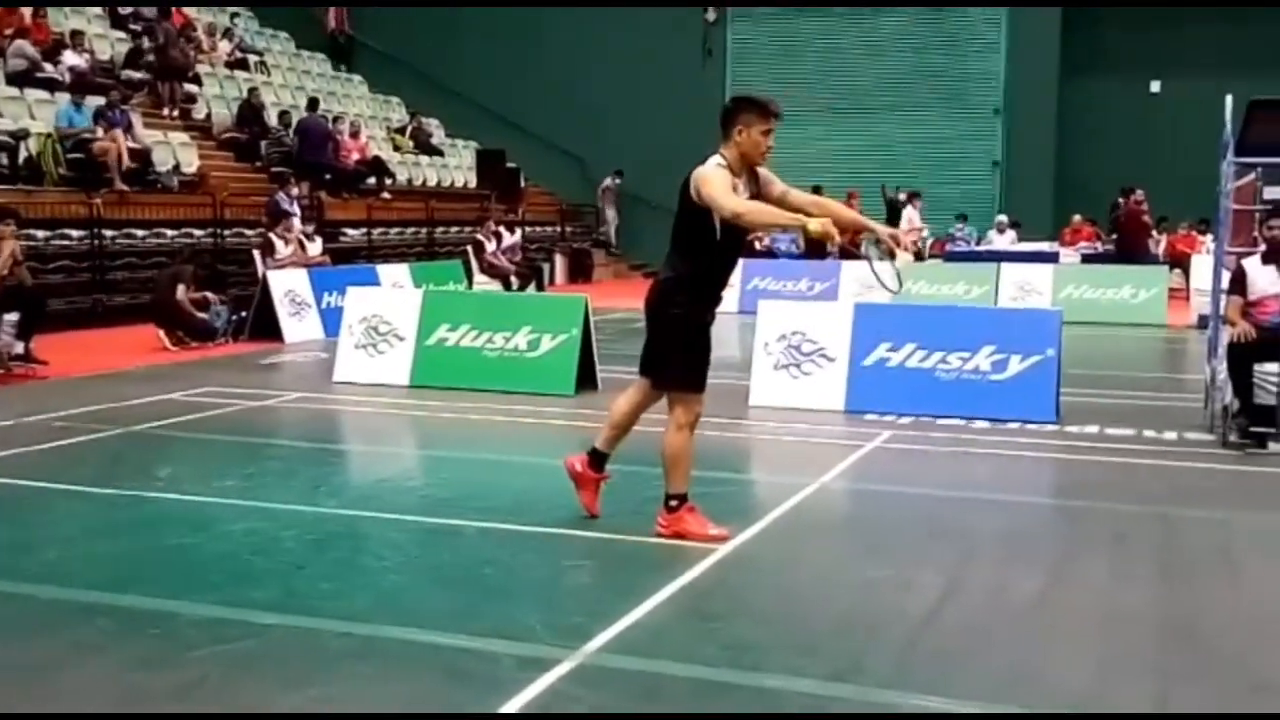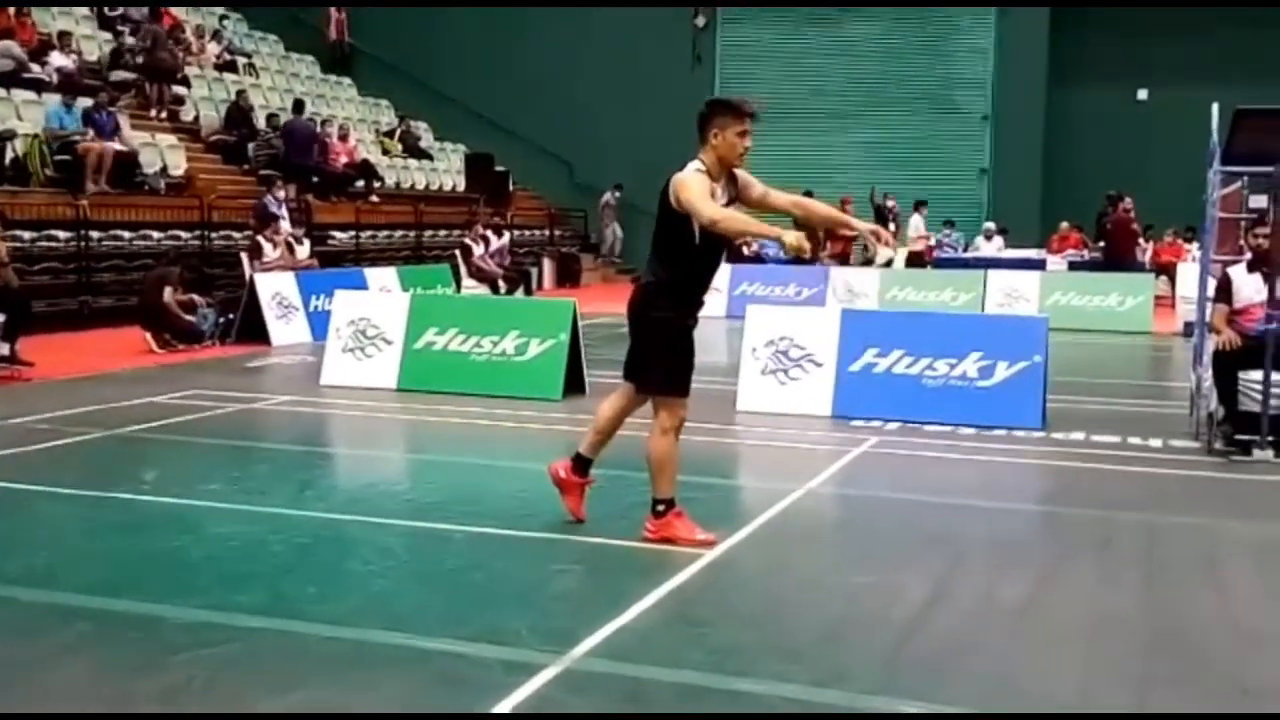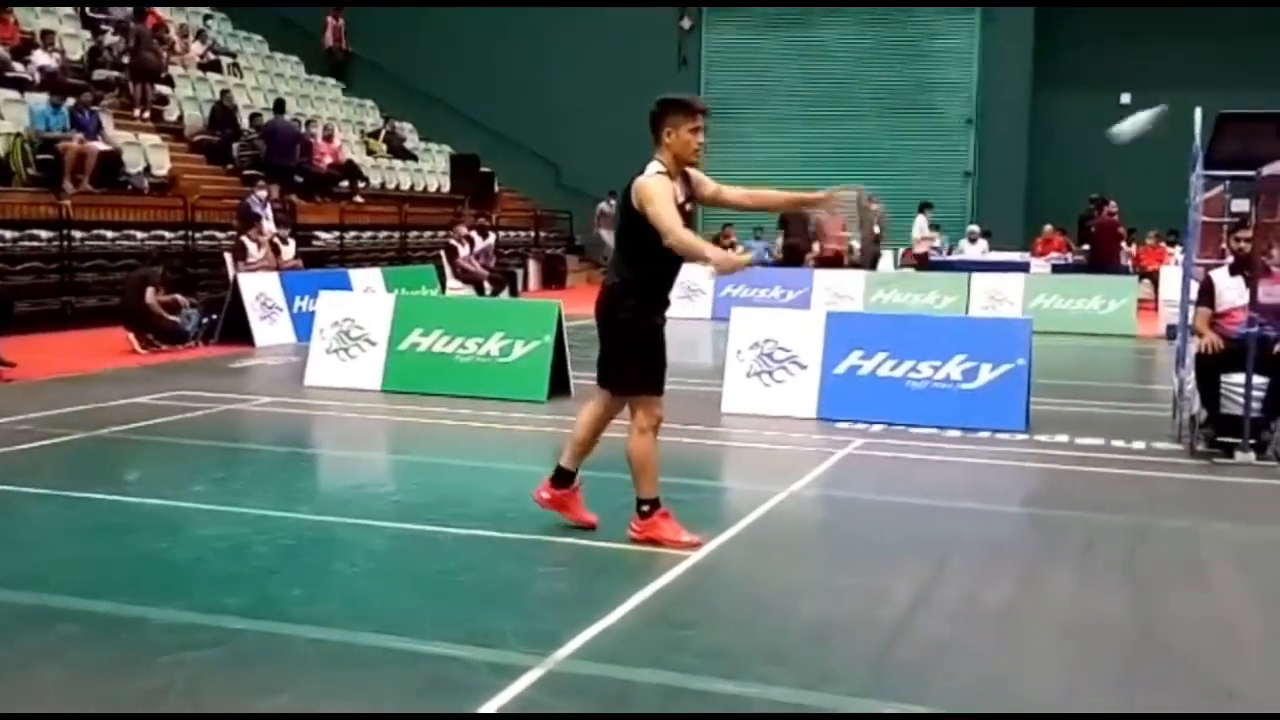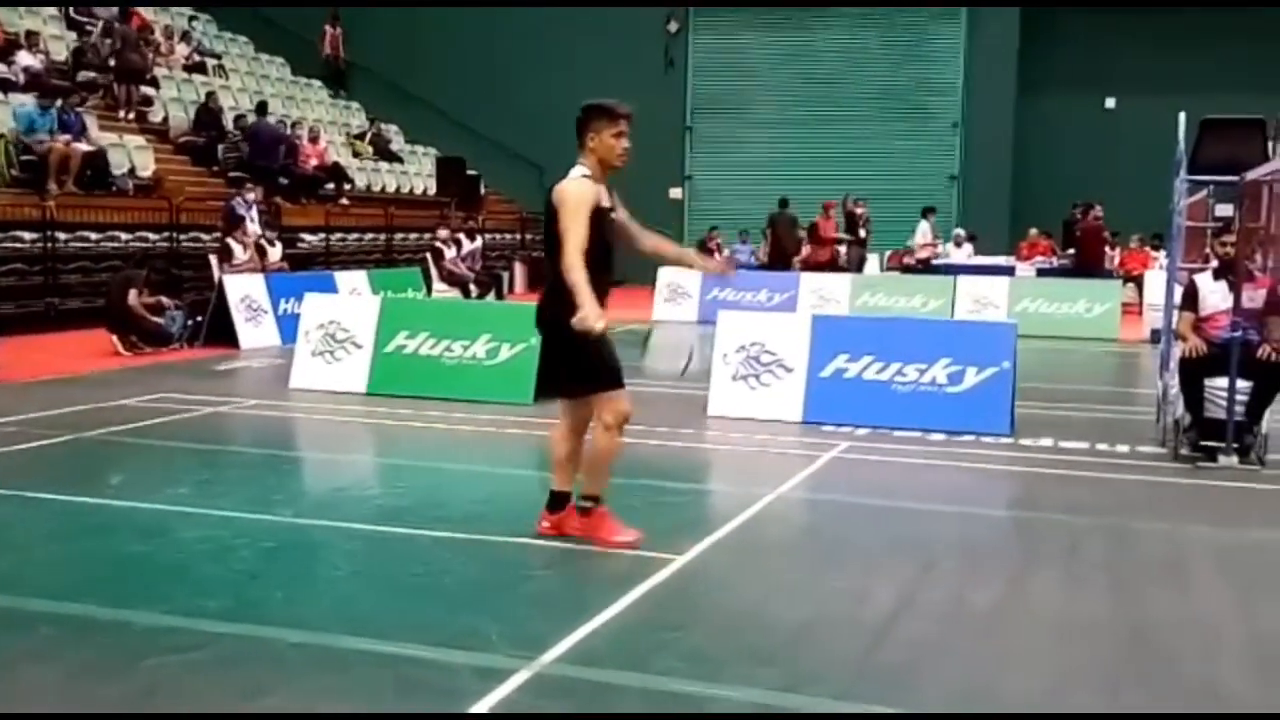
dt=0.3s
person 1, frame 1
left shoulder: (756, 178)
right shoulder: (710, 175)
left elbow: (810, 201)
right elbow: (736, 210)
left wrist: (873, 226)
right wrist: (804, 224)
left hip: (691, 304)
right hip: (679, 304)
left knee: (648, 388)
right knee: (685, 408)
left ankle: (591, 464)
right ankle: (676, 511)
person 1, frame 2
left shoulder: (736, 182)
right shoulder: (688, 182)
left elbow: (792, 203)
right elbow: (714, 218)
left wrist: (854, 223)
right wrist: (780, 235)
left hip: (673, 309)
right hip: (661, 309)
left knee: (632, 394)
right knee: (670, 414)
left ankle: (575, 469)
right ankle: (663, 517)
person 1, frame 3
left shoulder: (688, 180)
right shoulder: (652, 183)
left elbow: (743, 197)
right elbow: (673, 234)
left wrist: (807, 199)
right wrist: (714, 256)
left hip: (635, 309)
right hip: (631, 309)
left knee: (609, 401)
right knee: (647, 414)
left ankle: (560, 486)
right ankle: (649, 516)
person 1, frame 4
left shoulder: (602, 192)
right shoulder: (575, 189)
left elbow: (641, 239)
right elbow: (572, 256)
left wrist: (695, 260)
right wrist: (588, 308)
left hip: (572, 318)
right hip: (569, 319)
left knee: (576, 415)
right knee: (615, 411)
left ankle: (559, 511)
right ankle: (590, 512)
person 2, frame 1
right shoulder: (1246, 267)
right elbow: (1232, 310)
right wrist: (1239, 323)
right hip: (1259, 334)
right knee: (1237, 347)
right ankle: (1246, 408)
person 2, frame 2
right shoulder: (1232, 274)
right elbow: (1217, 317)
right wrist: (1224, 330)
right hip: (1245, 341)
right knee: (1222, 354)
right ankle: (1230, 415)
person 2, frame 3
right shoulder: (1215, 278)
right elbow: (1200, 319)
right wrist: (1207, 333)
right hip: (1227, 344)
right knee: (1205, 358)
right ankle: (1214, 417)
person 2, frame 4
right shoulder: (1198, 282)
right elbow: (1183, 324)
right wrist: (1190, 337)
left hip: (1249, 350)
right hip: (1212, 348)
right knee: (1189, 362)
left ankle: (1250, 424)
right ankle: (1197, 422)
